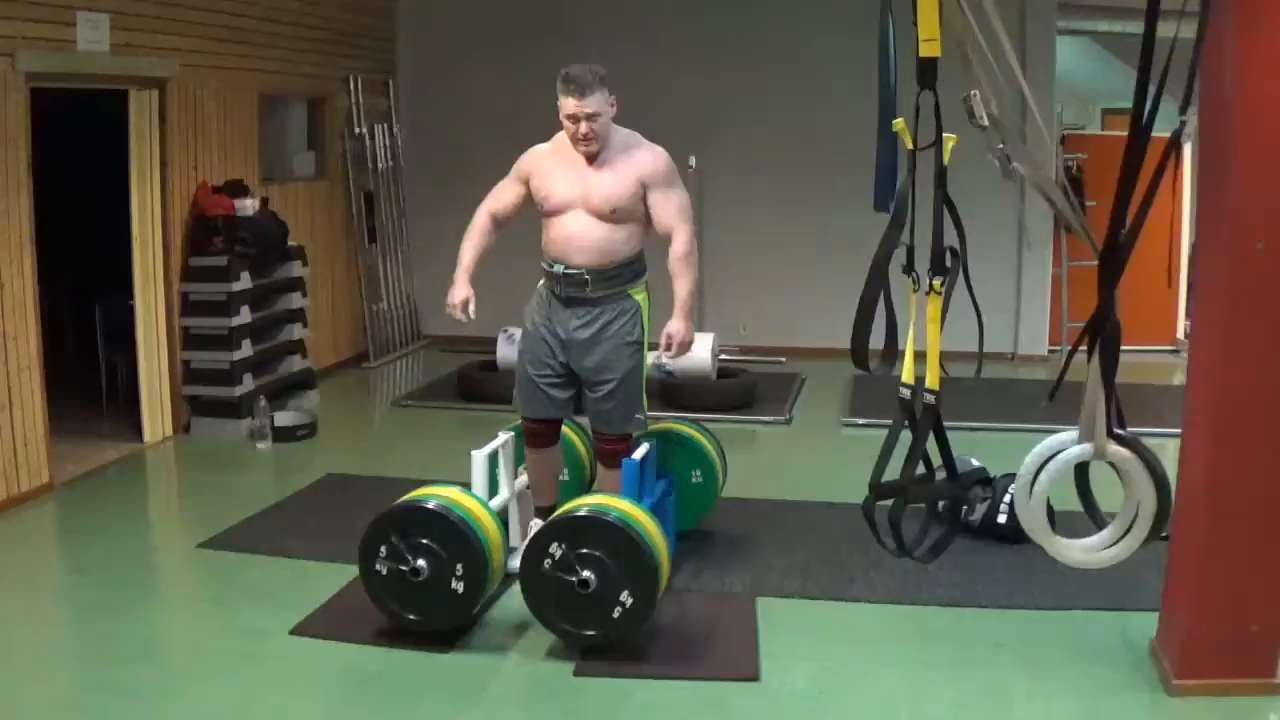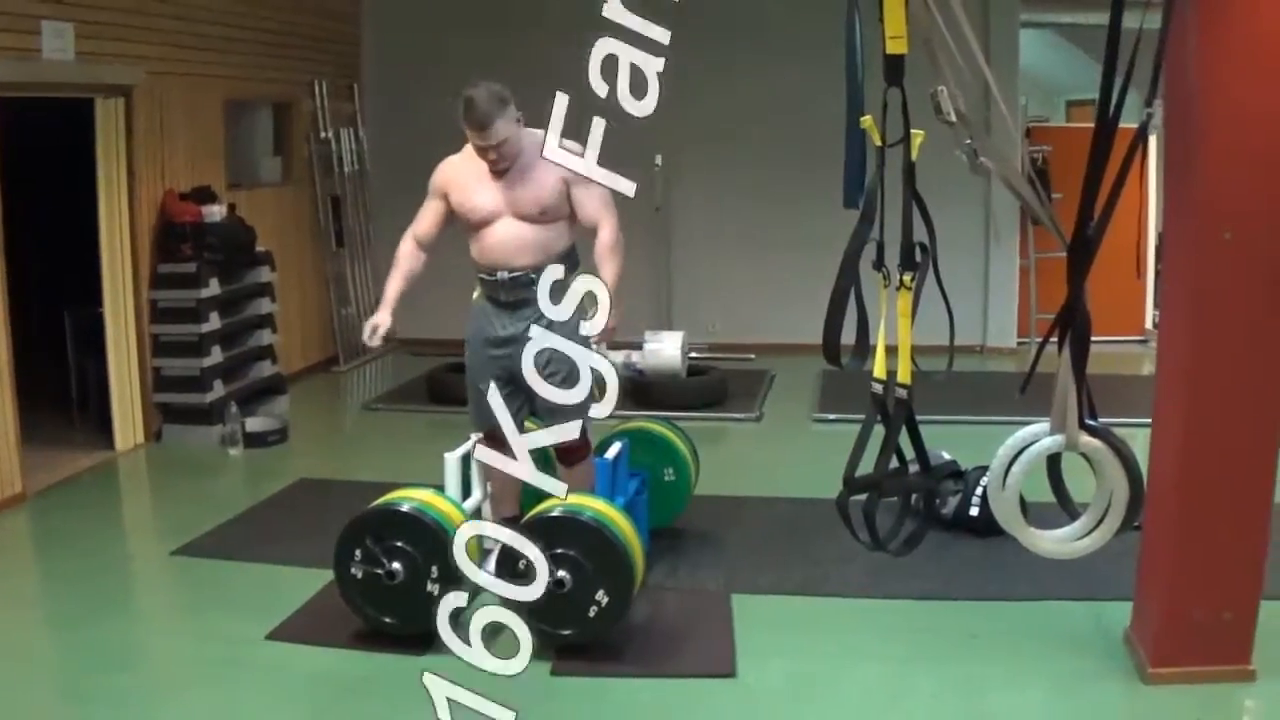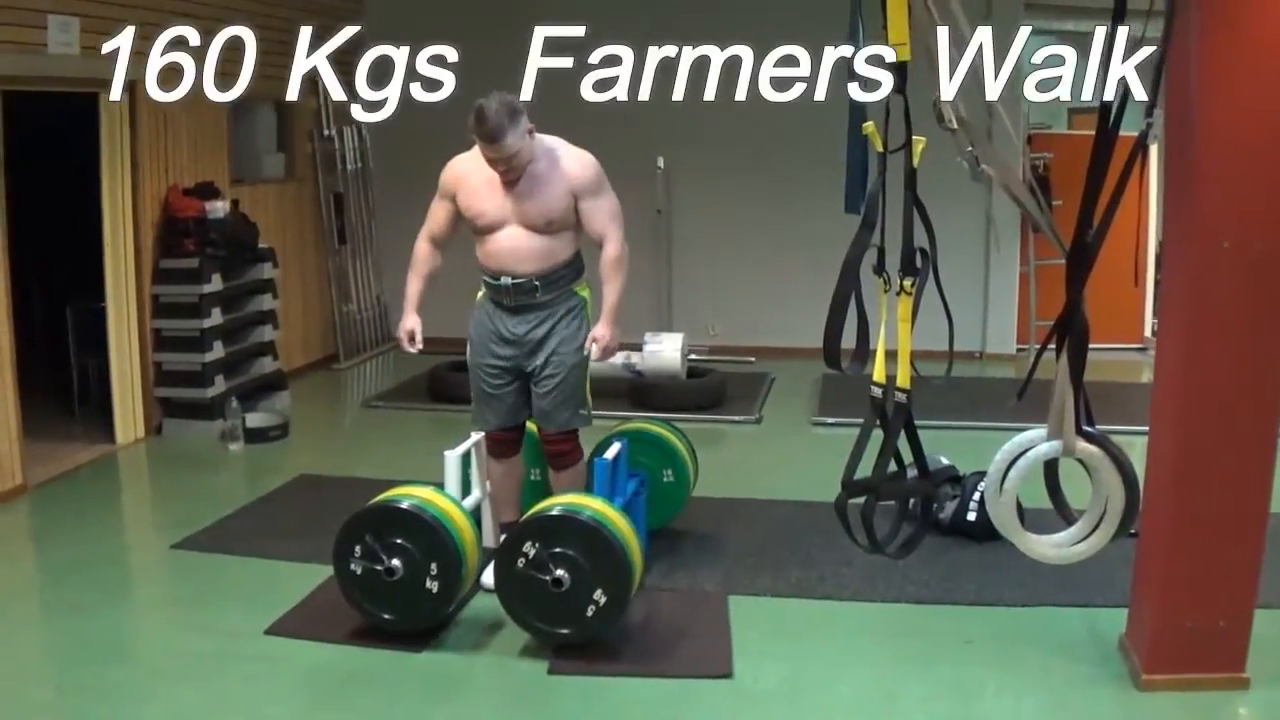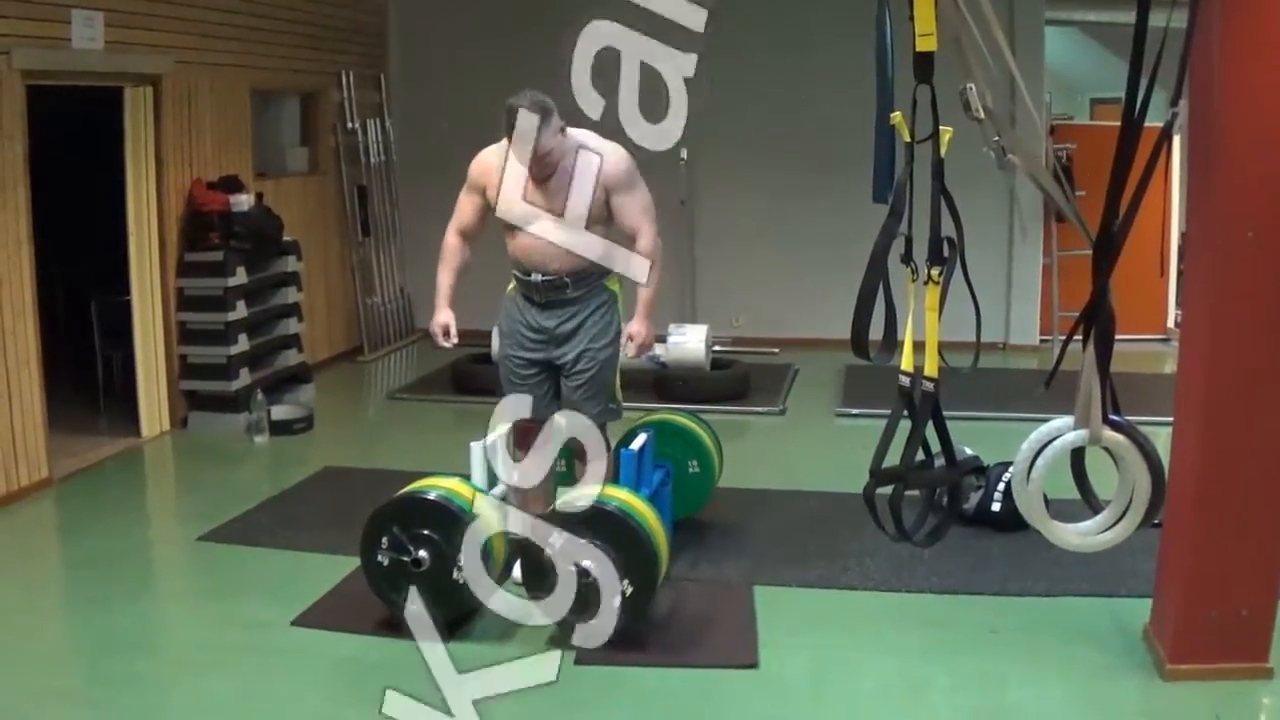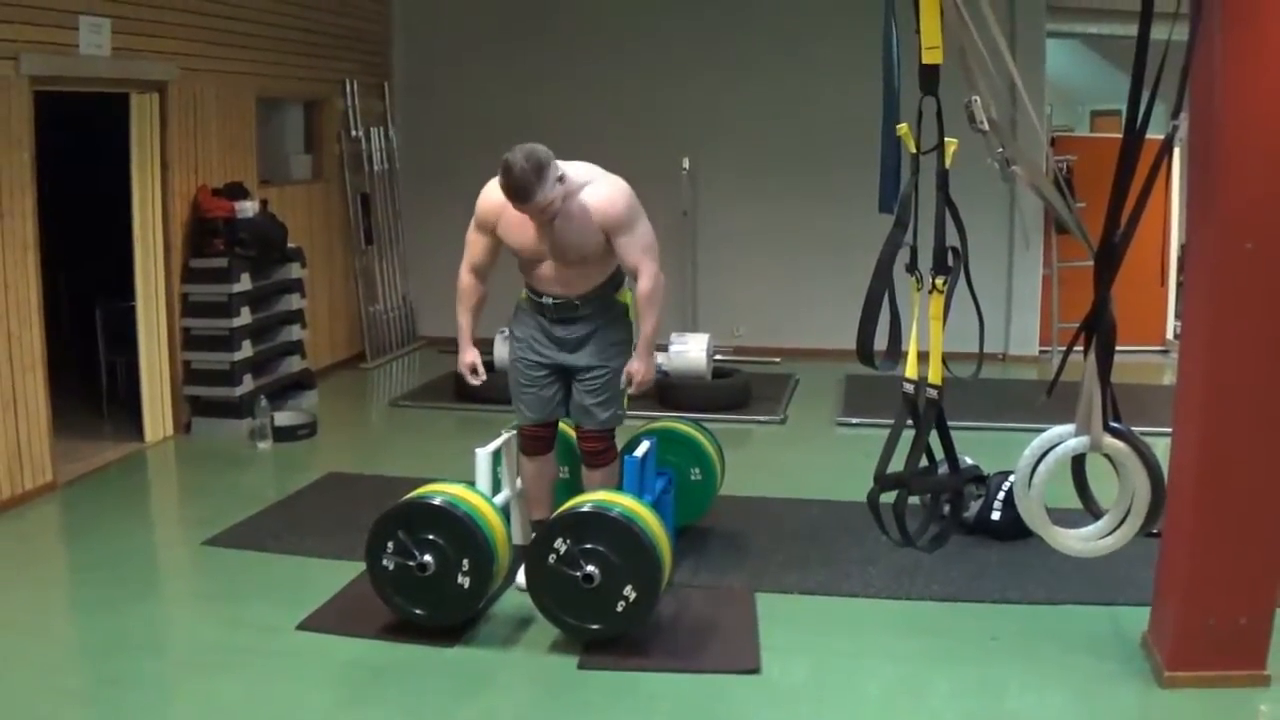
dt=1s
person 1, frame 1
left shoulder: (649, 161)
right shoulder: (539, 159)
left elbow: (680, 236)
right elbow: (489, 214)
left wrist: (681, 312)
right wrist: (462, 277)
left hip: (614, 308)
right hip: (550, 302)
left knee: (612, 433)
right knee: (537, 422)
right ankle: (542, 523)
person 1, frame 2
right shoulder: (450, 173)
left elbow: (606, 227)
right elbow: (416, 242)
left wrist: (606, 297)
right wrist: (387, 304)
left hip: (555, 302)
right hip: (491, 310)
left knee: (567, 429)
right knee: (496, 429)
right ankle: (506, 531)
person 1, frame 3
left shoulder: (576, 167)
right shoulder: (459, 173)
left elbow: (612, 242)
right elbow: (430, 241)
left wrist: (608, 316)
right wrist: (411, 307)
left hip: (559, 309)
right hip: (494, 311)
left knee: (559, 434)
right knee: (500, 433)
right ankle: (509, 542)
person 1, frame 4
left shoulder: (607, 161)
right shoulder: (488, 165)
left elbow: (645, 236)
right elbow: (458, 234)
left wrist: (643, 313)
right wrist: (443, 302)
left hip: (588, 303)
right hip: (524, 305)
left knee: (588, 427)
right knee: (528, 426)
person 1, frame 5
left shoulder: (609, 197)
right shoulder: (491, 202)
left elbow: (649, 273)
right elbow: (472, 272)
left wrist: (644, 352)
right wrist: (466, 341)
left hip: (600, 321)
right hip: (535, 320)
left knee: (595, 436)
right knee: (533, 431)
